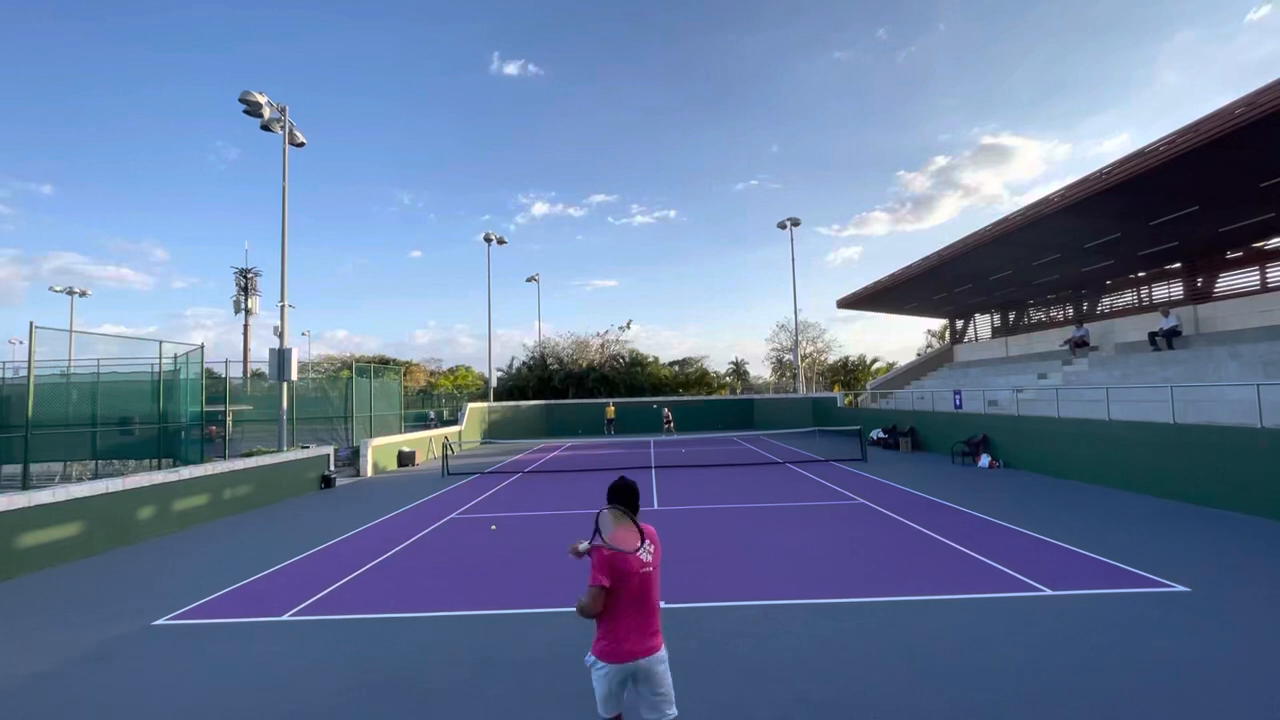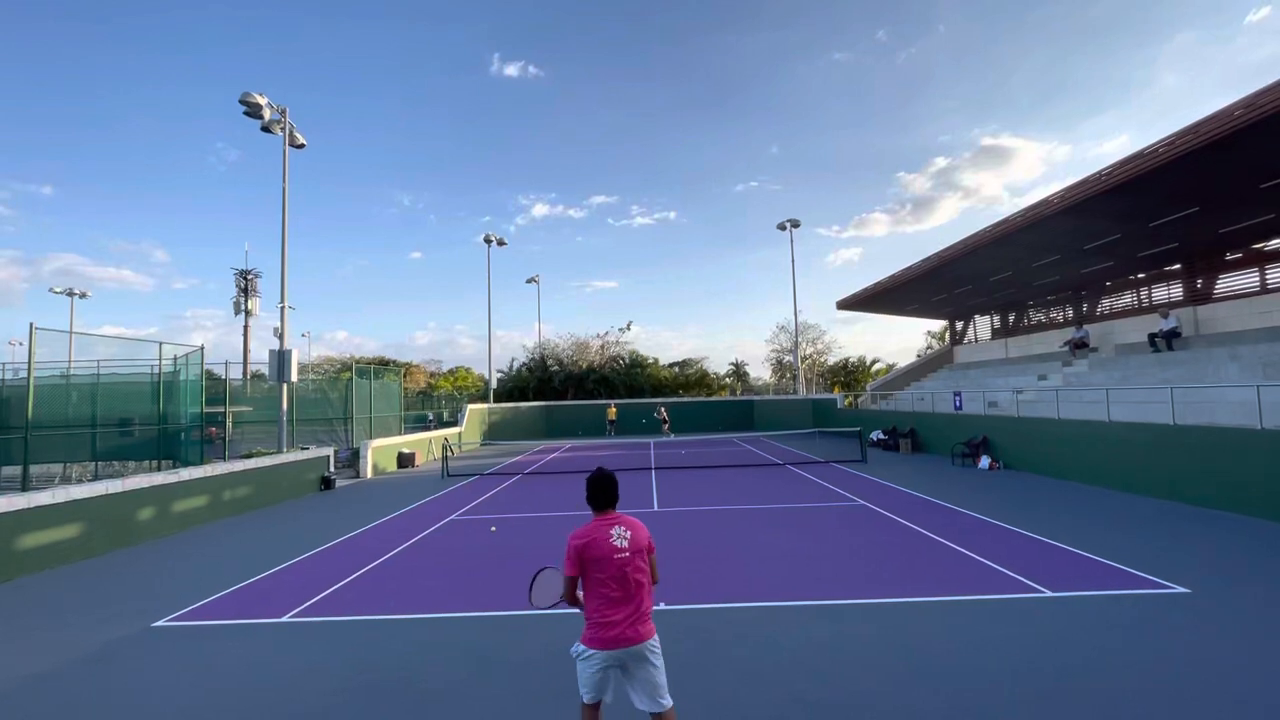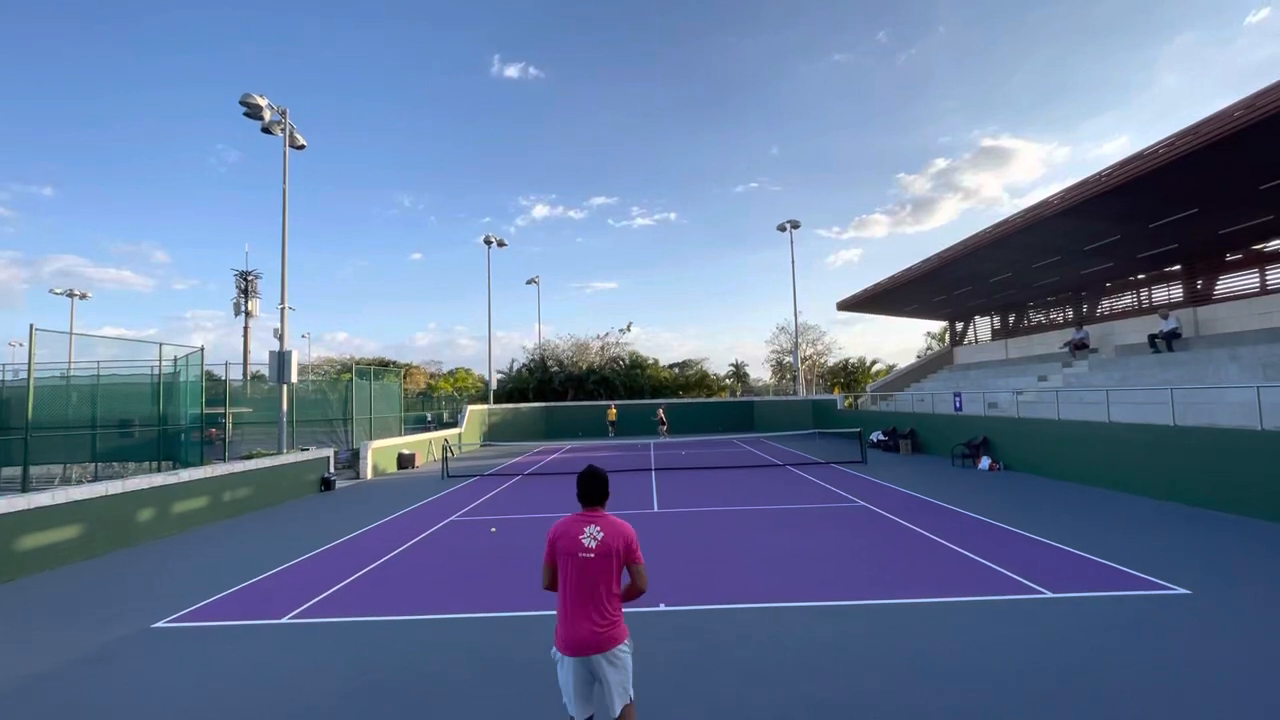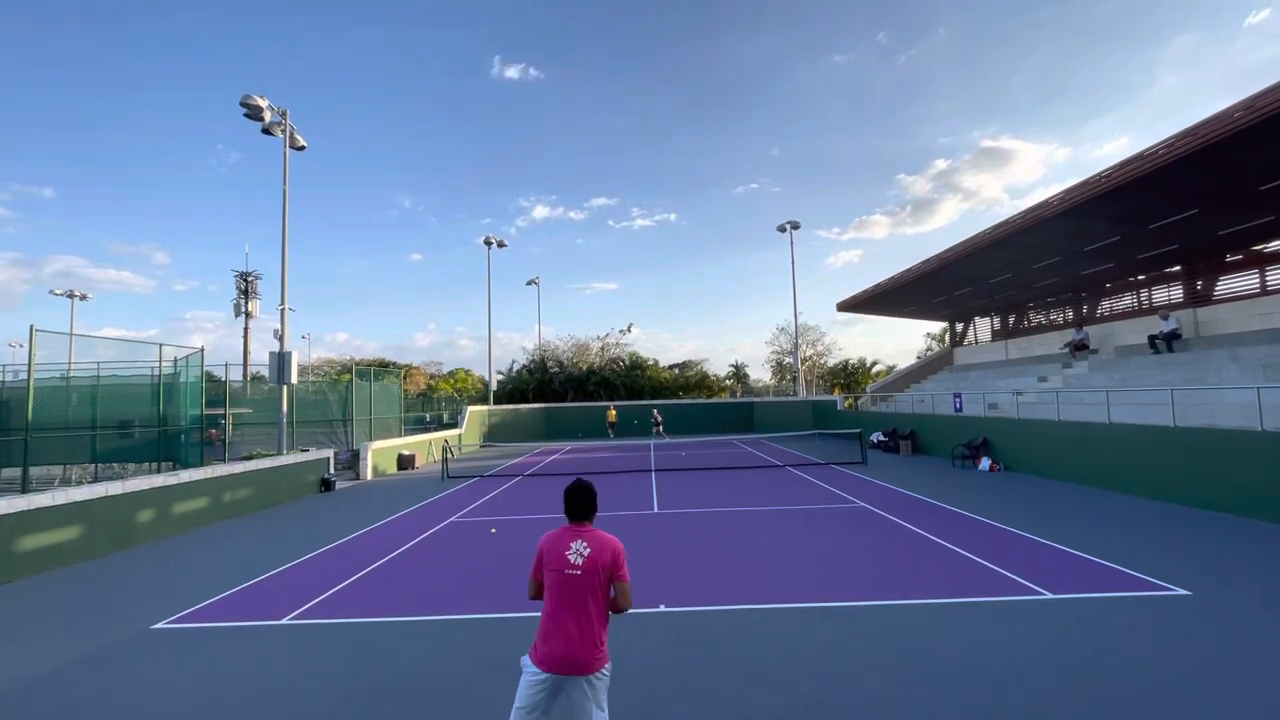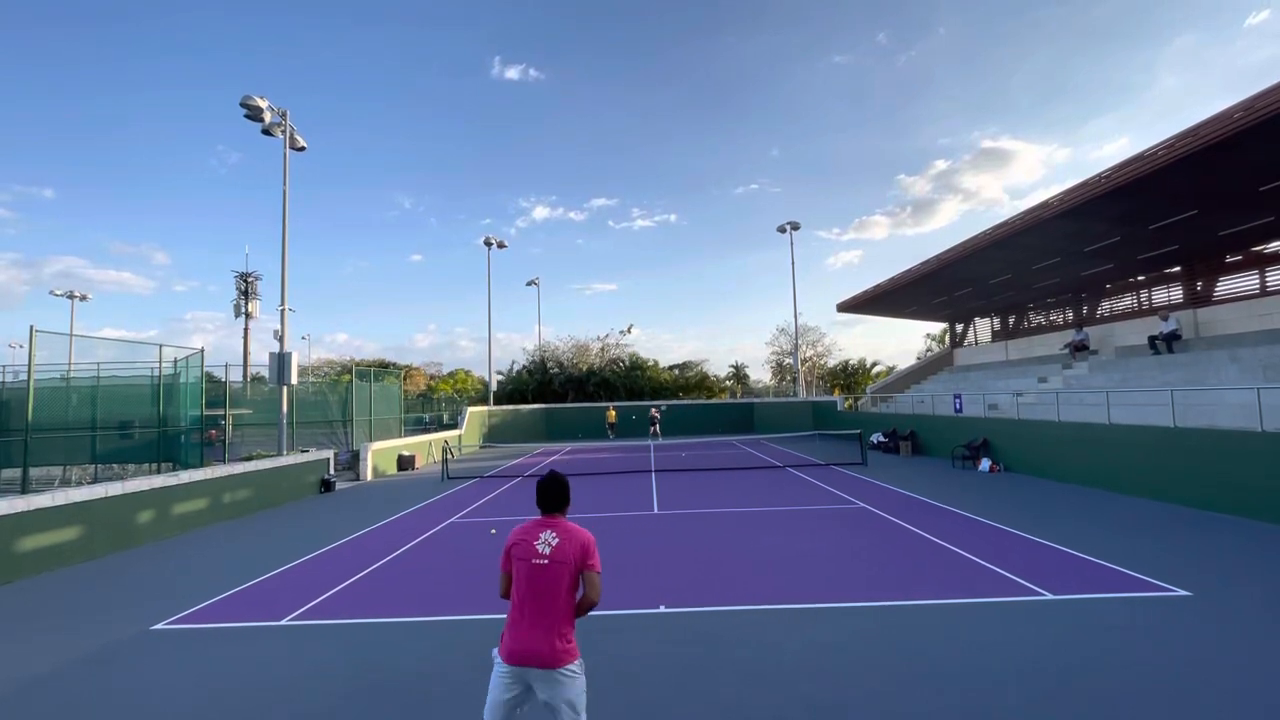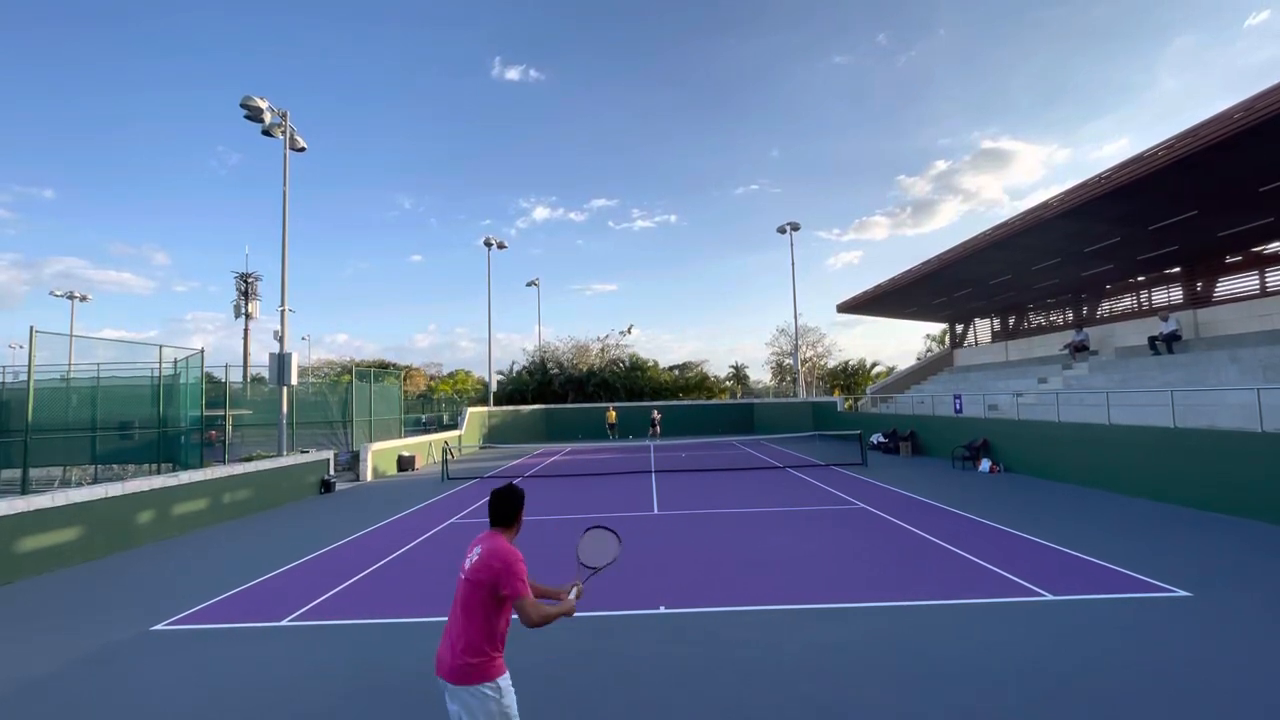
dt=0.3s
person 1, frame 1
left shoulder: (605, 551)
right shoulder: (650, 534)
left elbow: (595, 607)
left wrist: (581, 607)
right wrist: (589, 548)
left hip: (612, 654)
right hip: (650, 651)
person 1, frame 2
left shoulder: (579, 539)
right shoulder: (639, 528)
left elbow: (568, 595)
right elbow: (653, 578)
left wrist: (576, 600)
left hip: (600, 642)
right hip: (642, 636)
person 1, frame 3
left shoulder: (558, 530)
right shoulder: (624, 532)
left elbow: (548, 583)
right elbow: (640, 586)
left hip: (569, 642)
right hip: (610, 639)
person 1, frame 4
left shoulder: (547, 542)
right shoulder: (612, 546)
left elbow: (534, 593)
right elbow: (623, 603)
left hip: (545, 658)
right hip: (590, 660)
person 1, frame 5
left shoulder: (516, 536)
right shoulder: (582, 539)
left elbow: (504, 591)
right elbow: (593, 598)
right wrist: (566, 617)
left hip: (513, 653)
right hip: (556, 657)
person 1, frame 6
left shoulder: (482, 545)
right shoulder: (506, 556)
right elbow: (531, 617)
left wrist: (560, 593)
right wrist: (565, 608)
left hip: (449, 665)
right hip: (480, 673)
